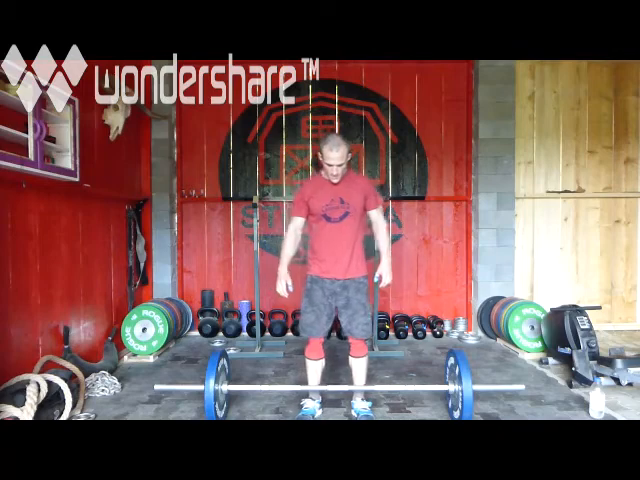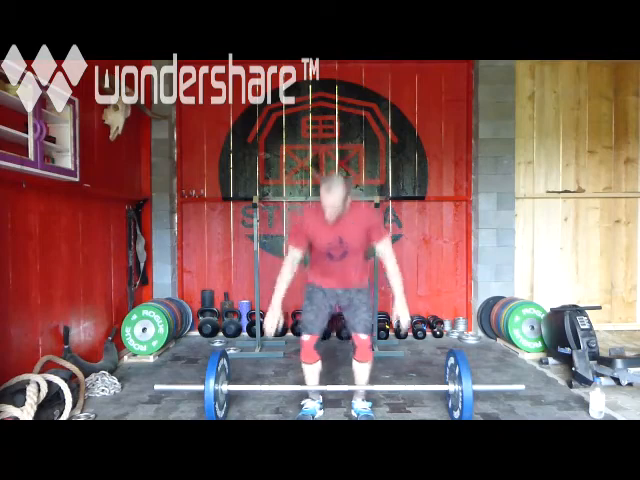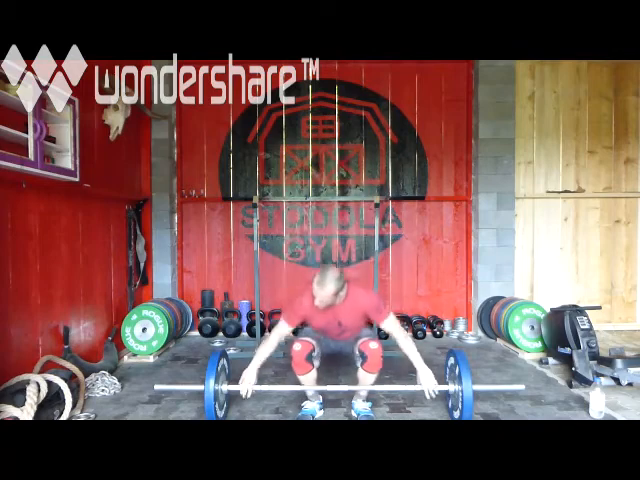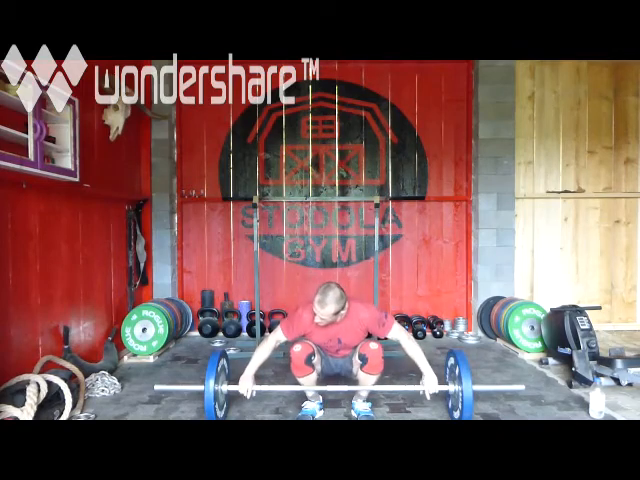
dt=0.4s
person 1, frame 1
left shoulder: (363, 185)
right shoulder: (308, 188)
left elbow: (379, 223)
right elbow: (294, 231)
left wrist: (385, 261)
right wrist: (282, 269)
left hip: (355, 278)
right hip: (318, 278)
left knee: (357, 339)
right knee: (314, 339)
left ankle: (359, 400)
right ankle: (313, 399)
person 1, frame 2
left shoulder: (366, 216)
right shoulder: (309, 220)
left elbow: (388, 257)
right elbow: (290, 262)
left wrist: (400, 300)
right wrist: (274, 306)
left hip: (356, 287)
right hip: (319, 286)
left knee: (362, 340)
right knee: (308, 340)
left ankle: (360, 400)
right ankle: (312, 400)
person 1, frame 3
left shoulder: (363, 298)
right shoulder: (306, 301)
left elbow: (398, 331)
right elbow: (277, 333)
left wrist: (422, 369)
right wrist: (252, 369)
left hip: (353, 338)
right hip: (320, 337)
left knee: (373, 349)
right knee: (299, 349)
left ankle: (360, 400)
right ankle: (313, 400)
person 1, frame 4
left shoulder: (364, 314)
right shoulder: (305, 315)
left elbow: (404, 336)
right elbow: (272, 339)
left wrist: (428, 373)
right wrist: (248, 374)
left hip: (353, 361)
right hip: (321, 360)
left knee: (373, 350)
right knee: (299, 351)
left ankle: (360, 401)
right ankle: (313, 401)
